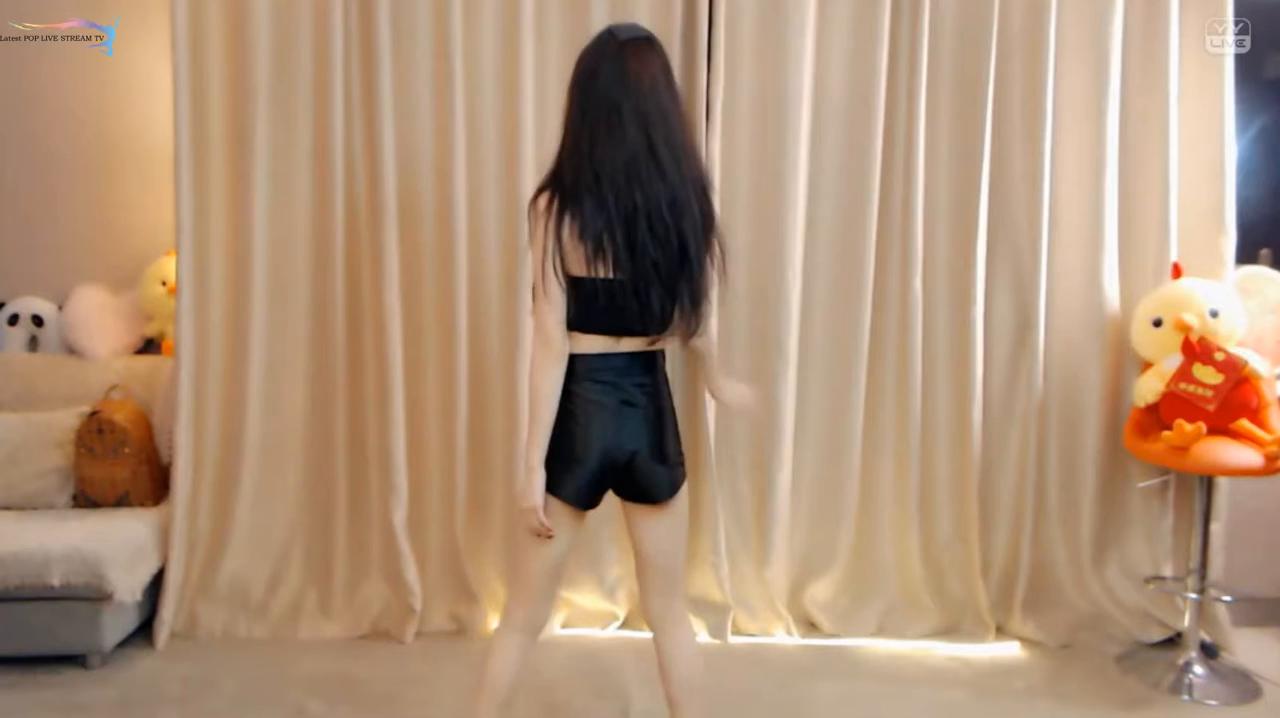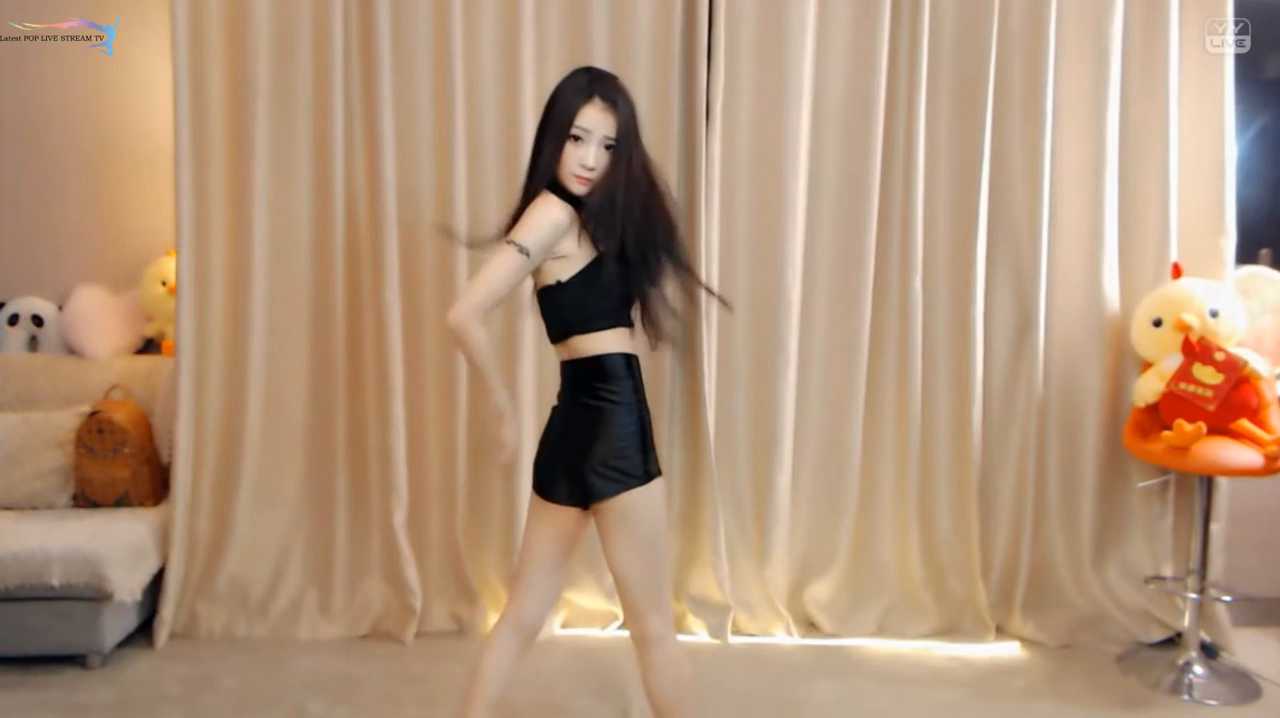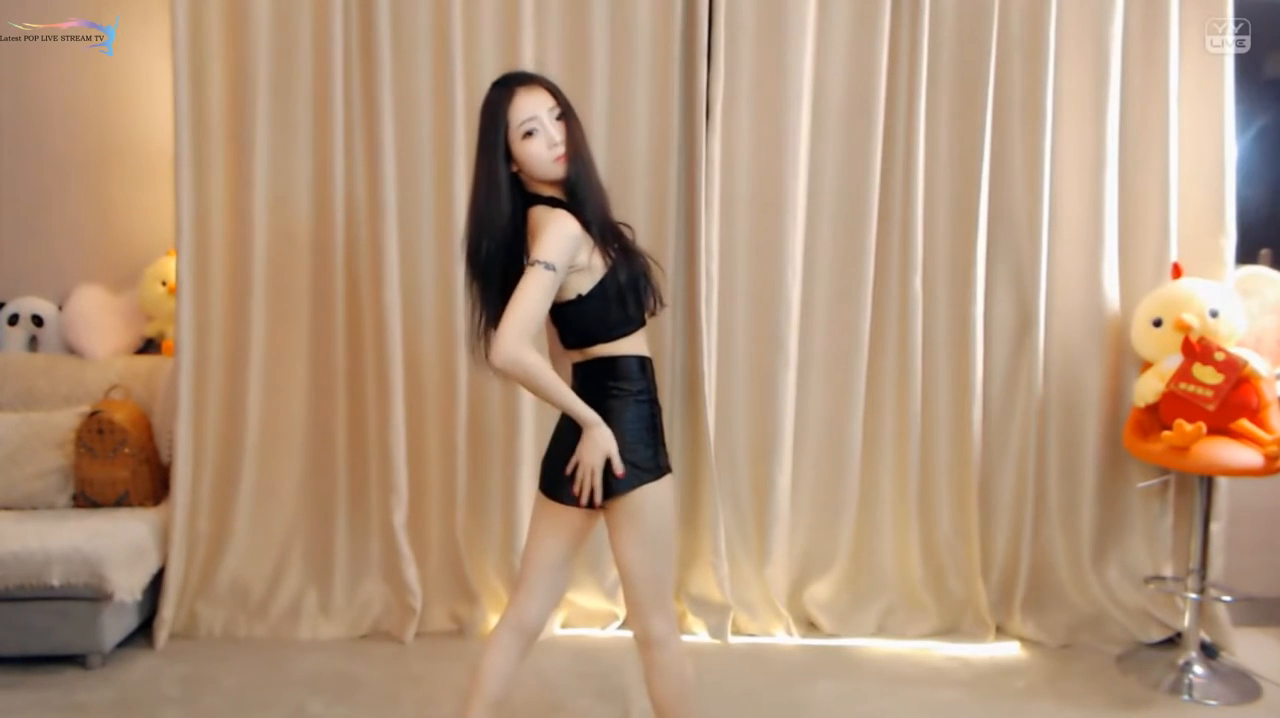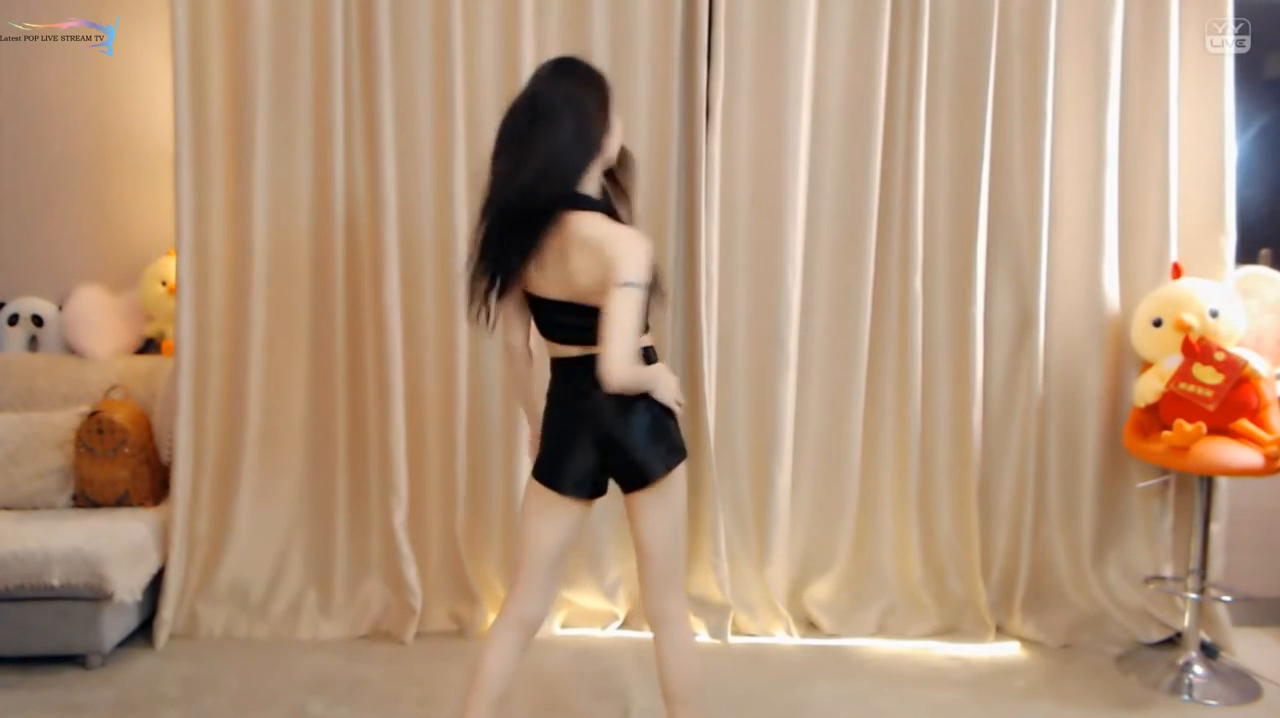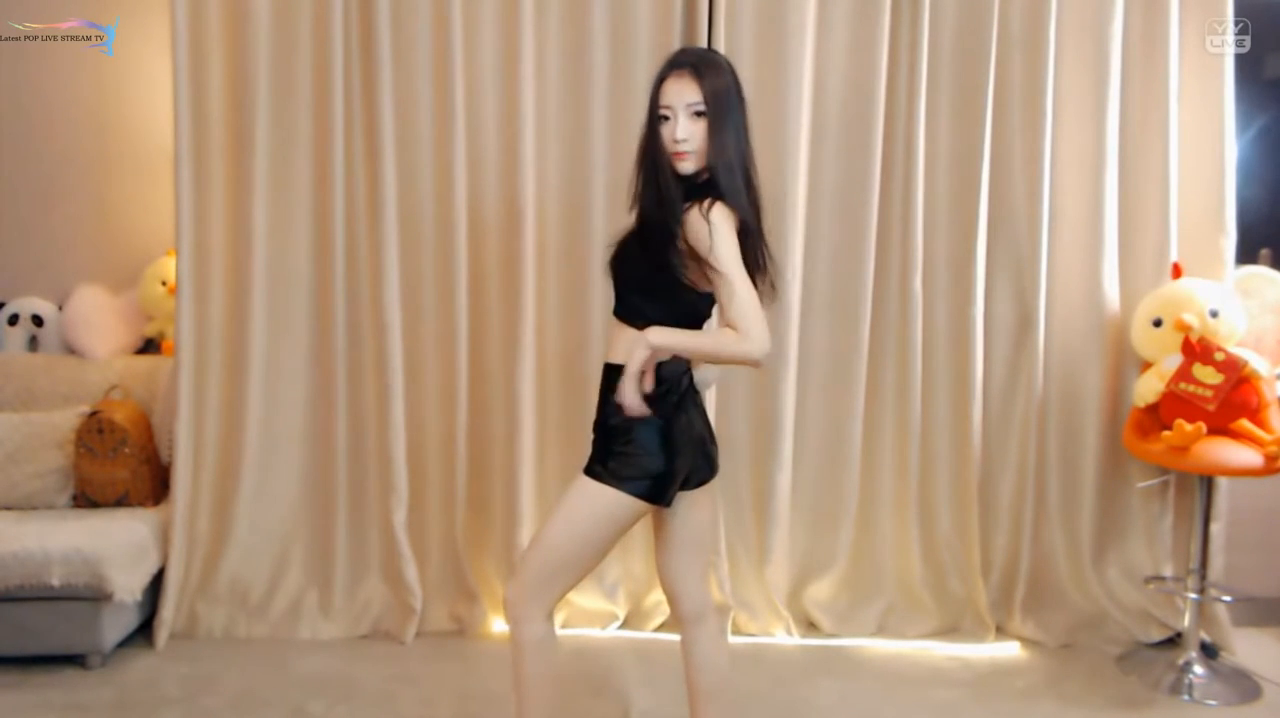
dt=1s
person 1, frame 1
left shoulder: (557, 206)
right shoulder: (686, 201)
left elbow: (551, 345)
right elbow: (695, 324)
left wrist: (533, 462)
right wrist: (713, 377)
left hip: (579, 414)
right hip: (648, 413)
left knee: (524, 613)
right knee: (669, 612)
person 1, frame 2
left shoulder: (595, 215)
right shoulder: (552, 212)
right elbow: (463, 314)
right wrist: (504, 407)
left hip: (578, 422)
right hip: (609, 422)
left knee: (523, 611)
right knee: (652, 626)
person 1, frame 3
left shoulder: (545, 221)
right shoulder: (562, 227)
right elbow: (508, 350)
left wrist: (583, 420)
right wrist: (593, 423)
left hip: (585, 428)
right hip: (624, 423)
left knee: (525, 612)
right knee: (656, 624)
person 1, frame 4
left shoulder: (520, 226)
right shoulder: (624, 243)
left elbow: (514, 338)
right elbow: (617, 372)
right wrist: (654, 382)
left hip: (566, 422)
right hip: (641, 422)
left knee: (522, 608)
right knee: (667, 607)
person 1, frame 5
left shoulder: (709, 215)
right shoulder: (687, 207)
left elbow: (754, 340)
right elbow: (741, 312)
left wrist: (656, 341)
right wrist: (670, 362)
left hip: (639, 434)
right hip: (678, 424)
left knee: (526, 599)
right knee: (693, 602)
